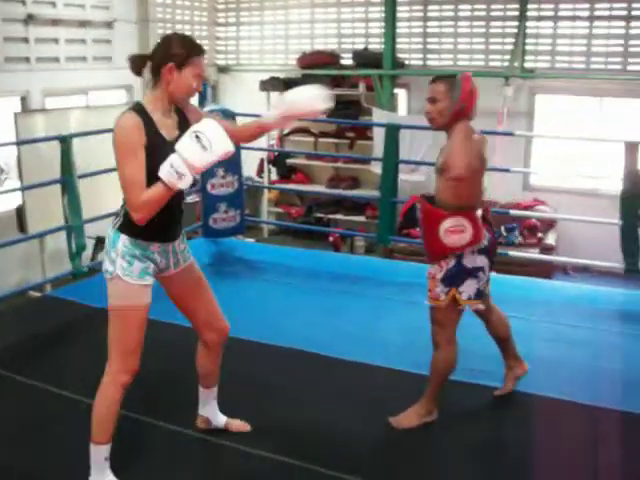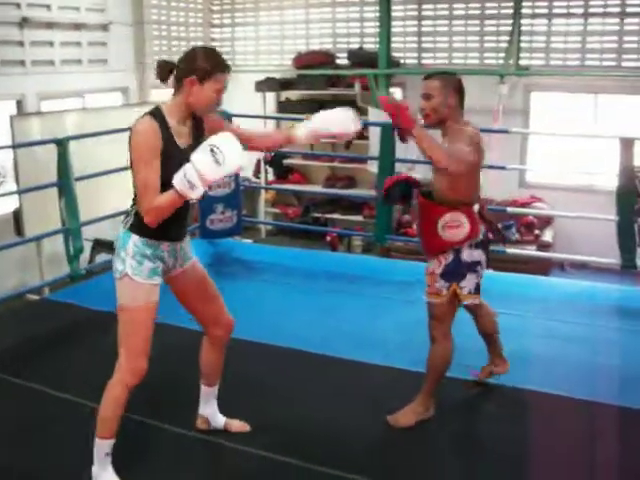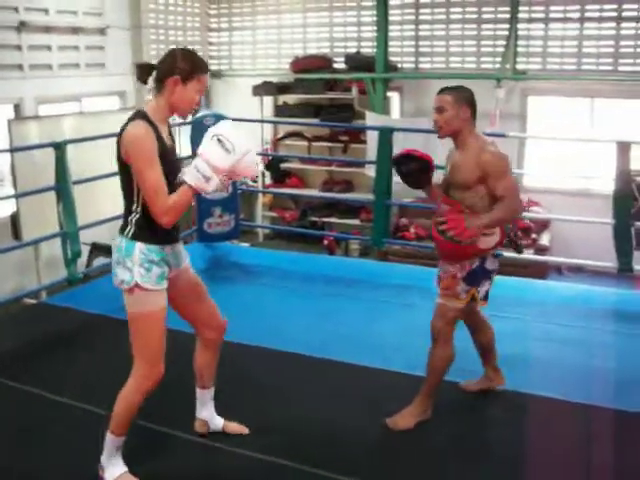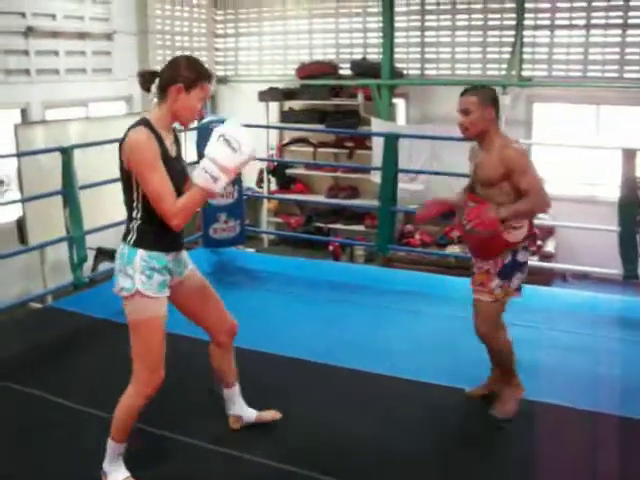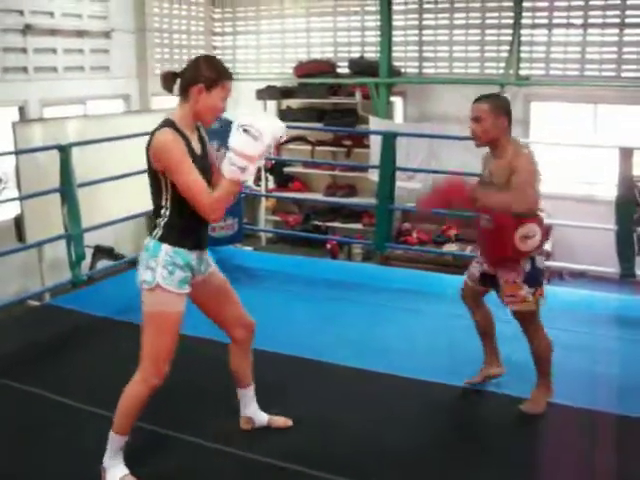
dt=0.2s
person 1, frame 1
left shoulder: (183, 114)
right shoulder: (131, 124)
left elbow: (241, 132)
right elbow: (138, 209)
left wrist: (289, 107)
right wrist: (184, 165)
left hip: (170, 247)
right hip: (130, 251)
left knee: (215, 330)
right knee: (123, 370)
left ankle: (209, 414)
person 1, frame 2
left shoulder: (203, 122)
right shoulder: (147, 129)
left elbow: (257, 139)
right elbow: (152, 212)
left wrist: (312, 128)
right wrist: (196, 174)
left hip: (176, 246)
right hip: (142, 250)
left knee: (220, 327)
right knee: (133, 368)
left ankle: (208, 414)
person 1, frame 3
left shoulder: (164, 126)
right shoulder: (138, 131)
right elbow: (164, 212)
left wrist: (220, 169)
right wrist: (207, 168)
left hip: (170, 251)
right hip: (140, 257)
left knee: (212, 328)
right knee: (149, 373)
left ankle: (206, 417)
person 1, frame 4
left shoulder: (171, 135)
right shoulder: (140, 139)
left elbow: (187, 198)
right elbow: (175, 215)
left wrist: (220, 169)
right wrist: (217, 169)
left hip: (174, 258)
right hip: (144, 264)
left knee: (223, 329)
right knee: (149, 380)
left ankle: (238, 412)
person 1, frame 5
left shoulder: (197, 133)
right shoulder: (167, 140)
left elbow: (220, 186)
right elbow: (212, 208)
left wrist: (249, 154)
right wrist: (244, 160)
left hip: (196, 255)
right hip: (168, 260)
left knee: (242, 330)
right knee: (153, 374)
left ankle: (250, 414)
person 2, frame 1
left shoulder: (468, 141)
right shoulder: (459, 141)
left elbow: (459, 173)
left wrist: (459, 121)
right wrist: (430, 201)
left hip: (459, 249)
right hip: (462, 243)
left knee: (443, 330)
right knee: (484, 309)
left ankle: (427, 406)
right ankle: (515, 365)
person 2, frame 2
left shoulder: (465, 138)
right shoulder: (451, 138)
left elbow: (450, 167)
left wrist: (412, 127)
right wrist: (416, 186)
left hip: (456, 244)
right hip: (451, 241)
left knee: (439, 325)
right knee: (473, 303)
left ankle: (424, 402)
right ankle: (496, 360)
person 2, frame 3
left shoulder: (488, 156)
right shoulder: (454, 154)
left elbow: (514, 205)
left wrist: (475, 225)
right wrist: (424, 180)
left hip: (473, 255)
right hip: (455, 251)
left knee: (440, 328)
right knee: (471, 315)
left ankle: (421, 405)
right ankle: (493, 374)
person 2, frame 4
left shoulder: (512, 153)
right shoulder: (476, 152)
left elbow: (540, 200)
left wrist: (497, 215)
right wrist: (449, 205)
left hip: (505, 249)
right hip: (485, 245)
left knee: (486, 324)
right knee: (487, 315)
left ankle: (511, 385)
right ankle: (499, 378)
person 2, frame 5
left shoulder: (520, 159)
right shoulder: (490, 158)
left elbow: (525, 203)
right elbow: (485, 194)
left wrist: (479, 196)
right wrist: (471, 195)
left knee: (528, 324)
right knee: (470, 295)
left ankle: (544, 385)
right ankle: (492, 361)
